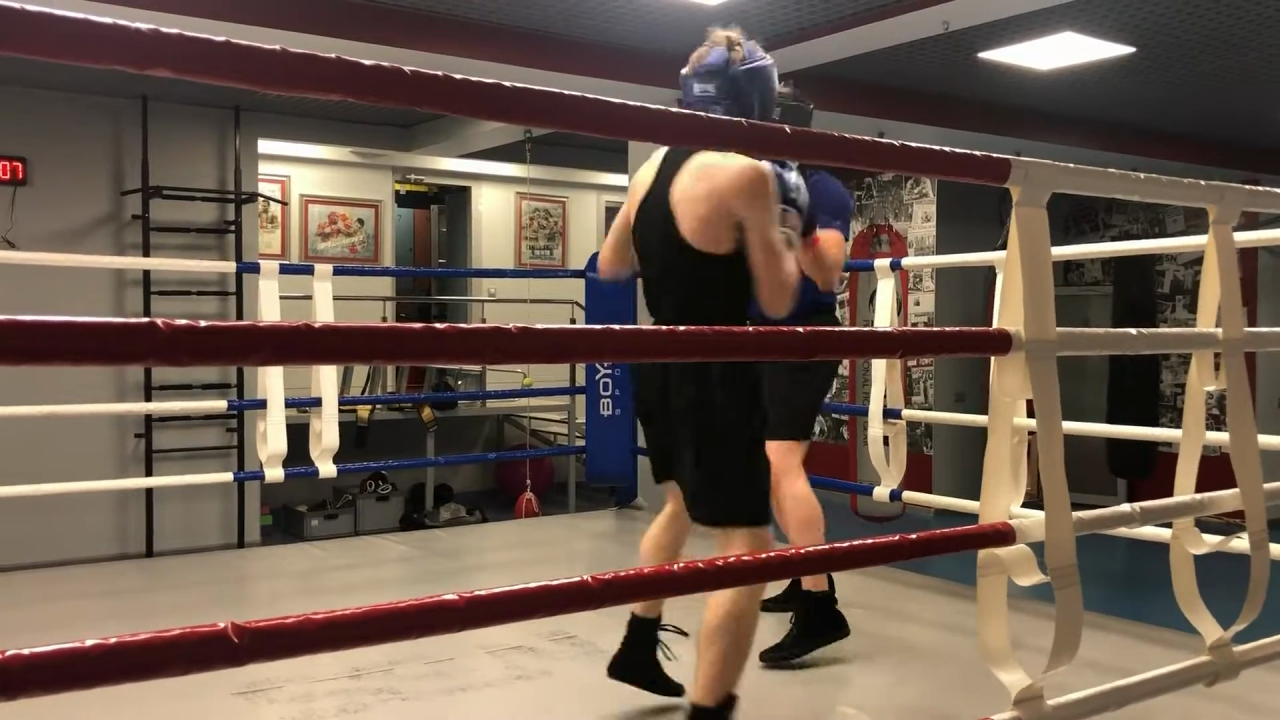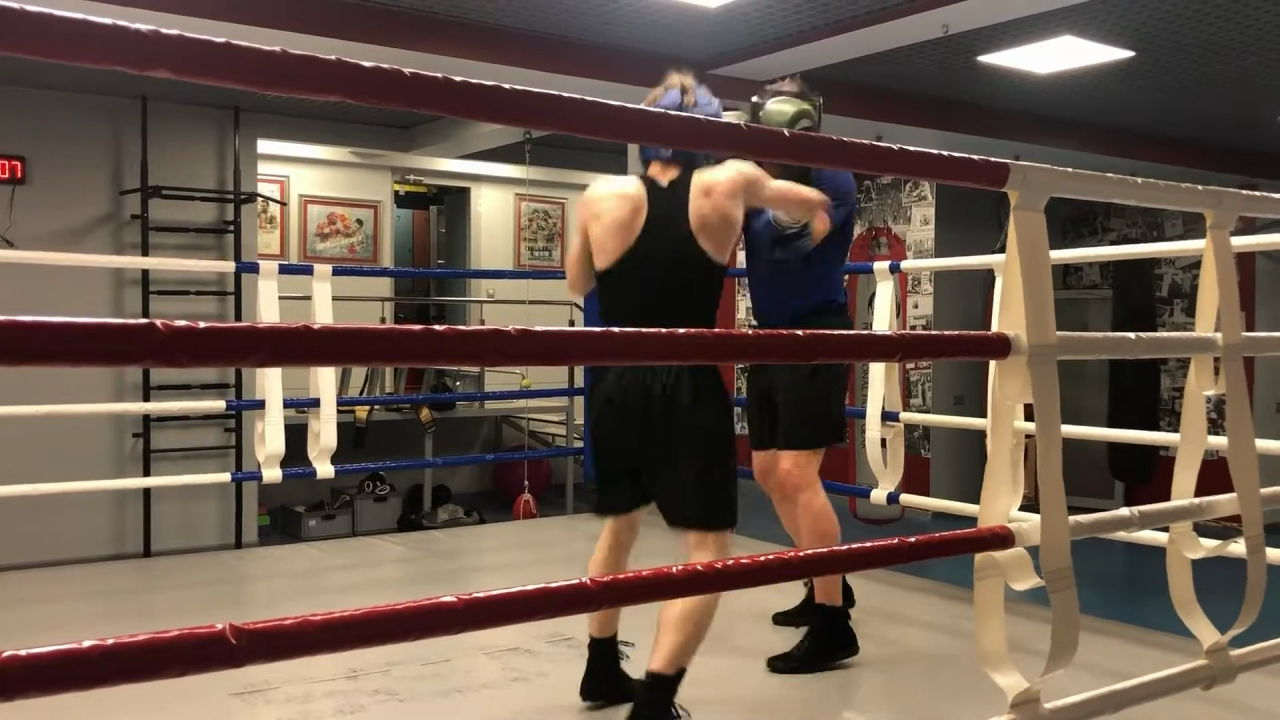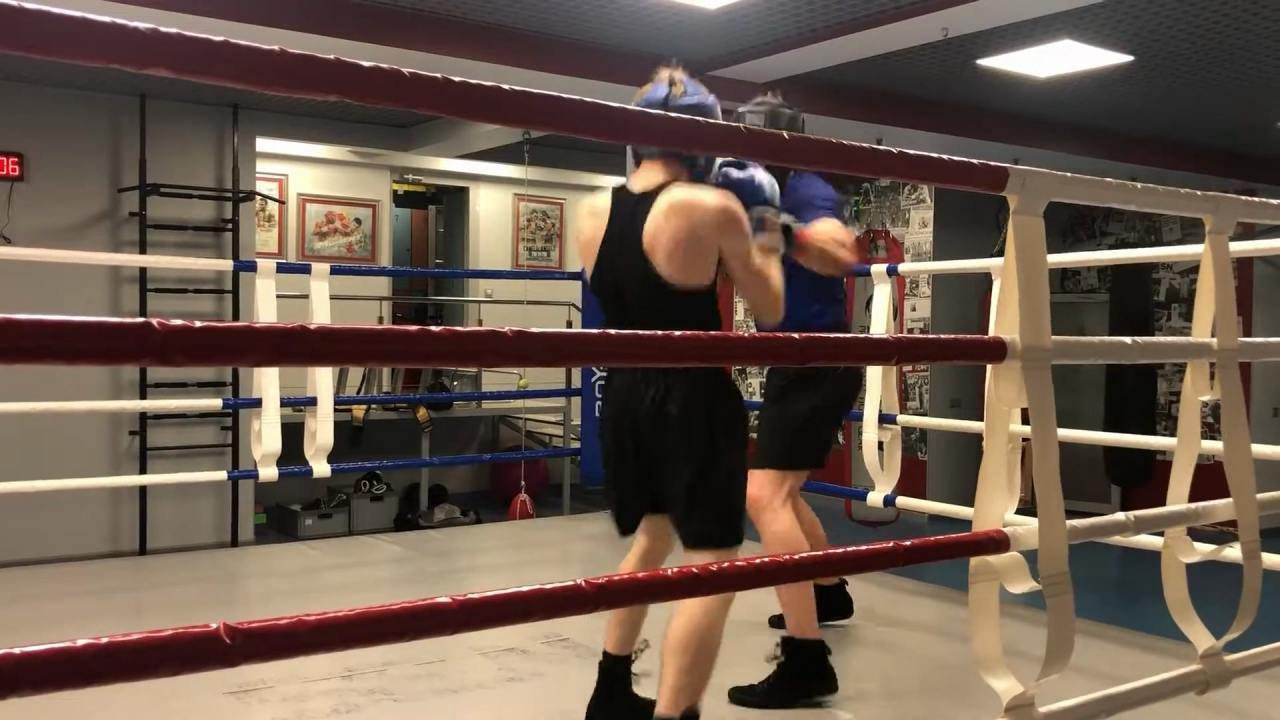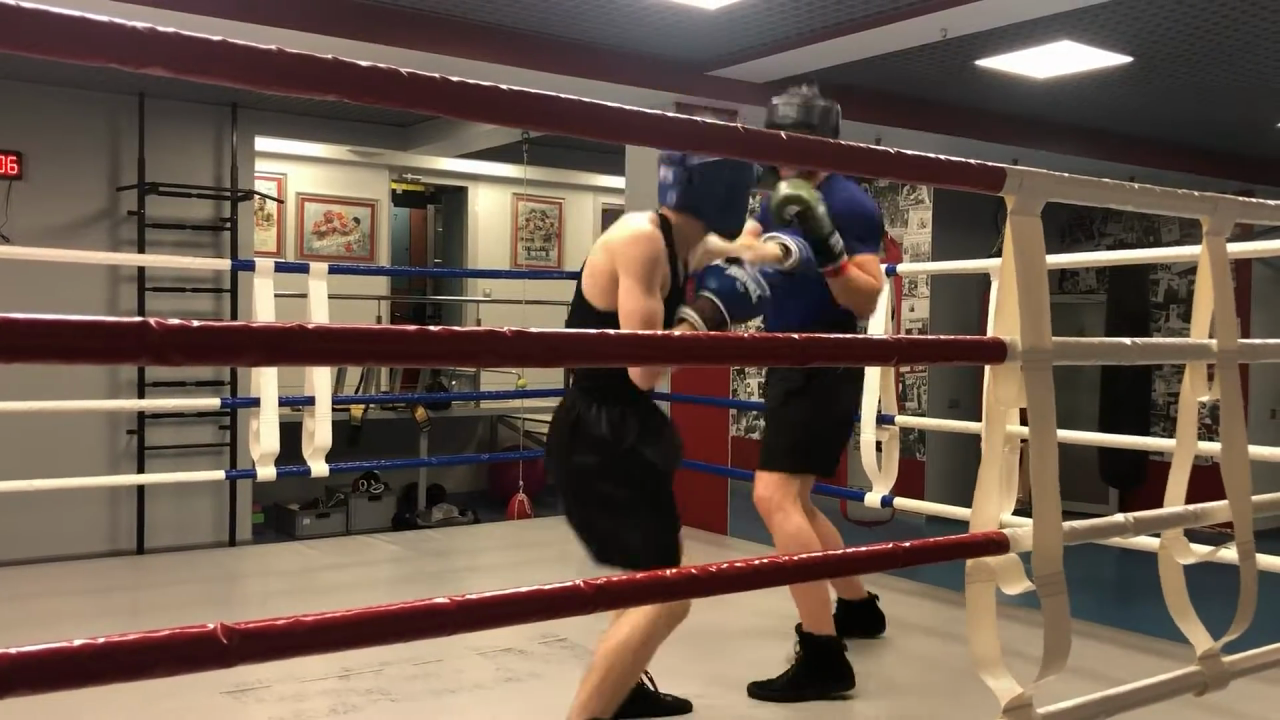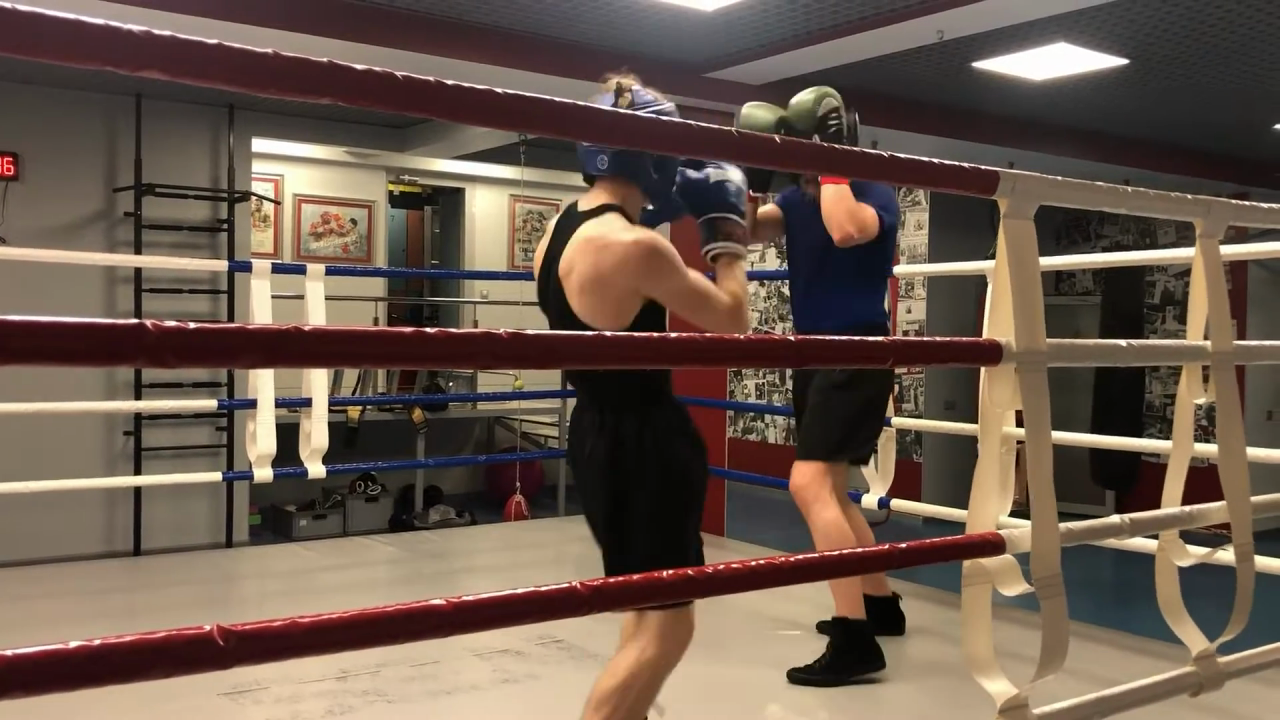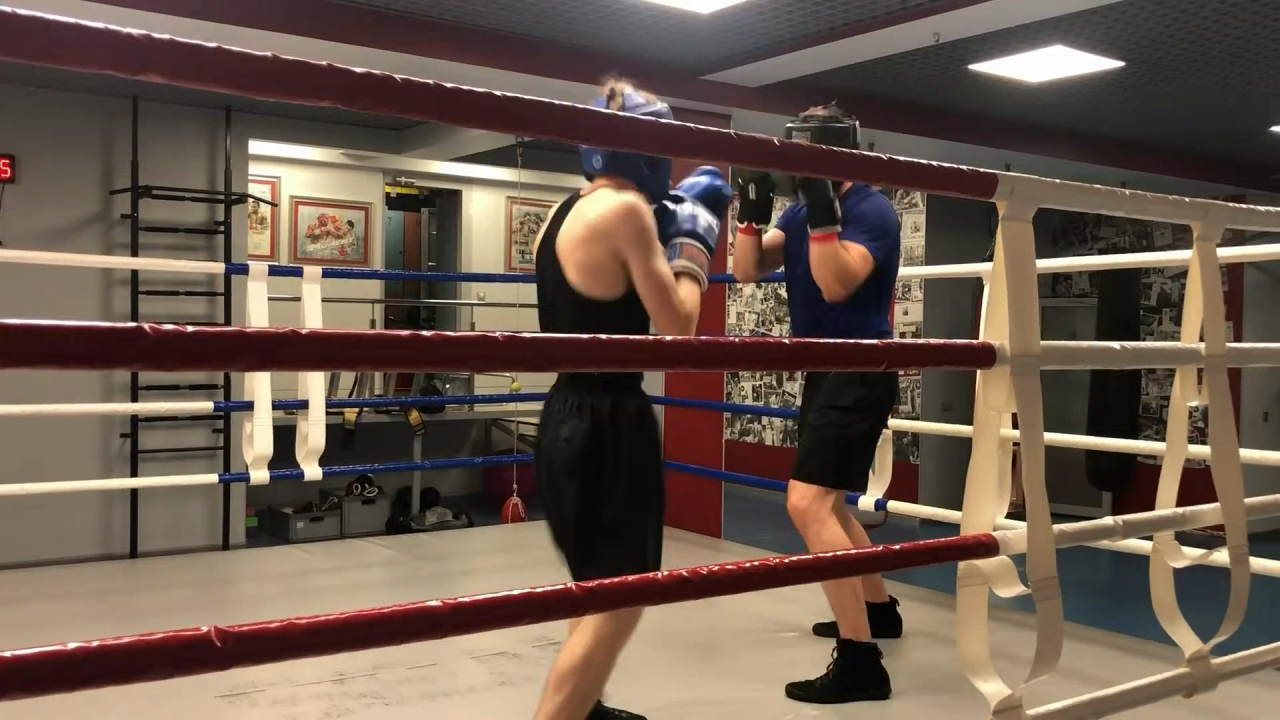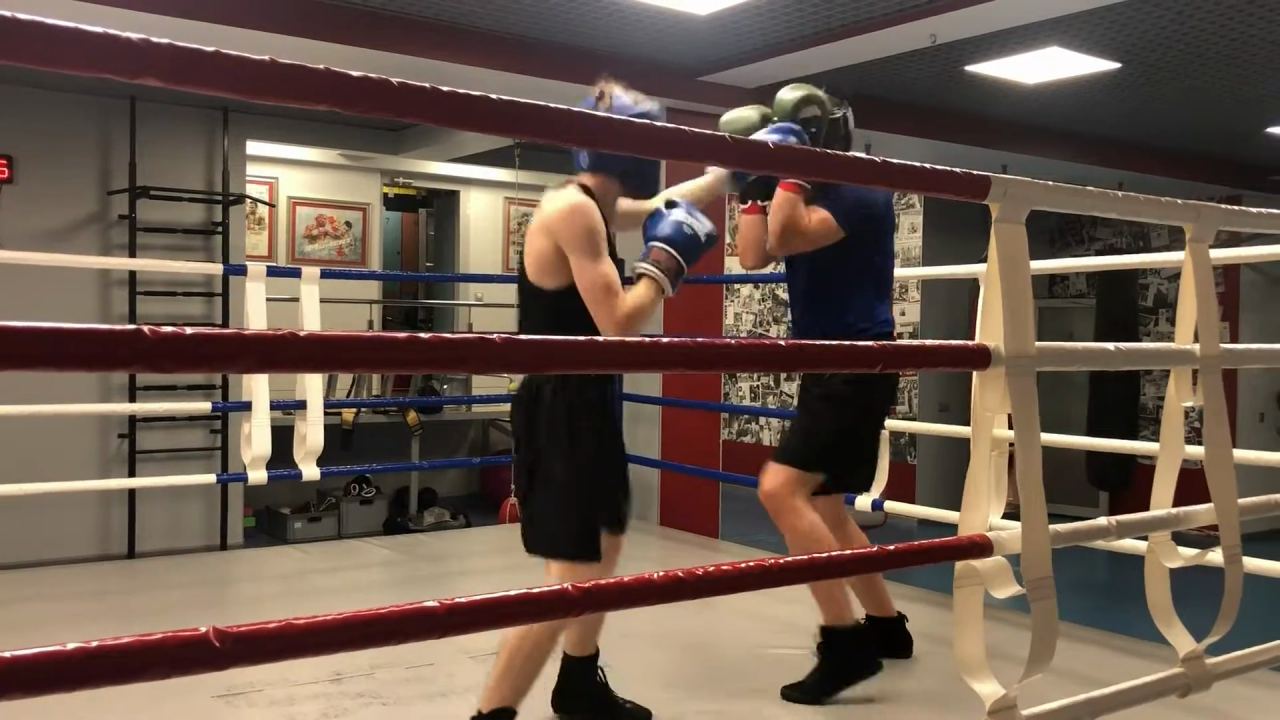
dt=0.4s
person 1, frame 1
left shoulder: (654, 169)
right shoulder: (745, 175)
left elbow: (611, 266)
right elbow: (776, 304)
right wrist: (785, 221)
left hip: (659, 369)
right hip: (710, 376)
left knee: (681, 506)
right knee: (748, 550)
left ankle: (638, 648)
person 1, frame 2
left shoulder: (600, 196)
right shoulder: (730, 182)
left elbow: (578, 284)
right elbow: (813, 205)
left hip: (616, 384)
right hip: (684, 387)
left knee: (623, 524)
right knee: (708, 550)
person 1, frame 3
left shoulder: (592, 212)
right shoulder: (716, 210)
right elbow: (769, 306)
right wrist: (762, 220)
left hip: (627, 400)
right hip: (695, 403)
left knee: (653, 539)
right knee: (711, 569)
person 1, frame 4
left shoulder: (685, 241)
right shoulder: (643, 242)
right elbow: (645, 368)
right wrist: (716, 307)
left hip: (618, 428)
right hip: (599, 433)
left knee: (647, 568)
right knee: (662, 596)
person 1, frame 5
left shoulder: (562, 228)
right shoulder: (636, 246)
right elbow: (728, 323)
left wrist: (670, 207)
right wrist: (724, 227)
left hip: (605, 436)
right hip: (639, 445)
left knee: (655, 612)
right knee: (666, 625)
person 1, frame 6
left shoulder: (568, 208)
right shoulder: (623, 213)
right elbow: (676, 325)
left wrist: (686, 208)
right wrist: (693, 252)
left hip: (576, 416)
right hip: (604, 420)
left knee: (613, 577)
right knee: (616, 601)
person 1, frame 7
left shoulder: (594, 208)
right shoulder: (574, 210)
left elbow: (660, 205)
right elbow: (619, 323)
right wrist: (670, 257)
left hip: (582, 404)
right hip: (562, 408)
left knee: (603, 545)
right knee: (571, 575)
person 2, frame 1
left shoulder: (826, 192)
left elbow: (828, 275)
left knee: (782, 463)
right knee: (768, 467)
left ankle: (819, 609)
right ankle: (809, 578)
person 2, frame 2
left shoulder: (833, 180)
left elbow: (796, 228)
left wrist: (791, 166)
left knee: (794, 475)
right knee: (769, 472)
left ankle: (832, 627)
right ankle: (828, 591)
person 2, frame 3
left shoulder: (806, 192)
right shoulder: (770, 198)
left elbow: (839, 255)
left wrist: (779, 222)
left hip: (815, 368)
right hip: (799, 365)
left knee: (763, 496)
right knee: (780, 492)
left ankle: (806, 662)
right ankle: (828, 593)
person 2, frame 4
left shoulder: (850, 203)
right shoulder: (781, 198)
left elbow: (863, 301)
left wrist: (825, 245)
left hip: (823, 364)
right hip: (789, 363)
left knee: (774, 495)
right knee: (793, 501)
left ankle: (823, 658)
right ankle: (857, 605)
person 2, frame 5
left shoulder: (873, 194)
right shoulder: (796, 195)
left elbow: (844, 232)
right elbow: (742, 233)
left wrist: (831, 165)
right wrist: (753, 176)
left hip: (855, 359)
right hip: (814, 362)
left knee: (809, 484)
right knee: (829, 492)
left ankle: (855, 640)
right ankle: (880, 604)
person 2, frame 6
left shoulder: (873, 213)
right shoulder: (799, 213)
left elbow: (835, 286)
right elbow: (748, 272)
left wrist: (820, 208)
right wrist: (753, 206)
left hip: (858, 374)
right hip: (827, 373)
left knee: (808, 505)
right knee: (828, 502)
left ankle: (860, 661)
right ankle: (878, 609)
person 2, frame 7
left shoulder: (861, 195)
right shoulder: (809, 193)
left elbow: (787, 241)
right elbow: (754, 255)
right wrist: (754, 184)
left hip: (858, 368)
right hip: (832, 370)
left knee: (782, 489)
right knee: (826, 508)
left ankle: (843, 644)
right ankle: (885, 626)
